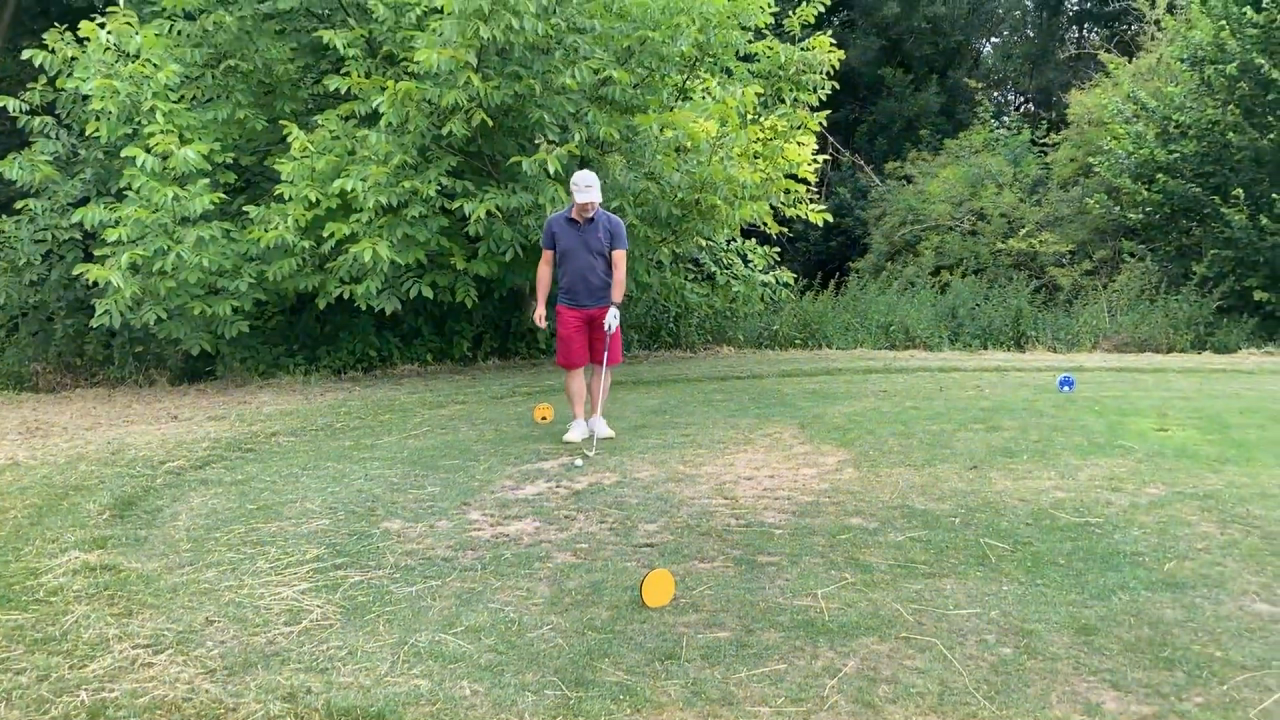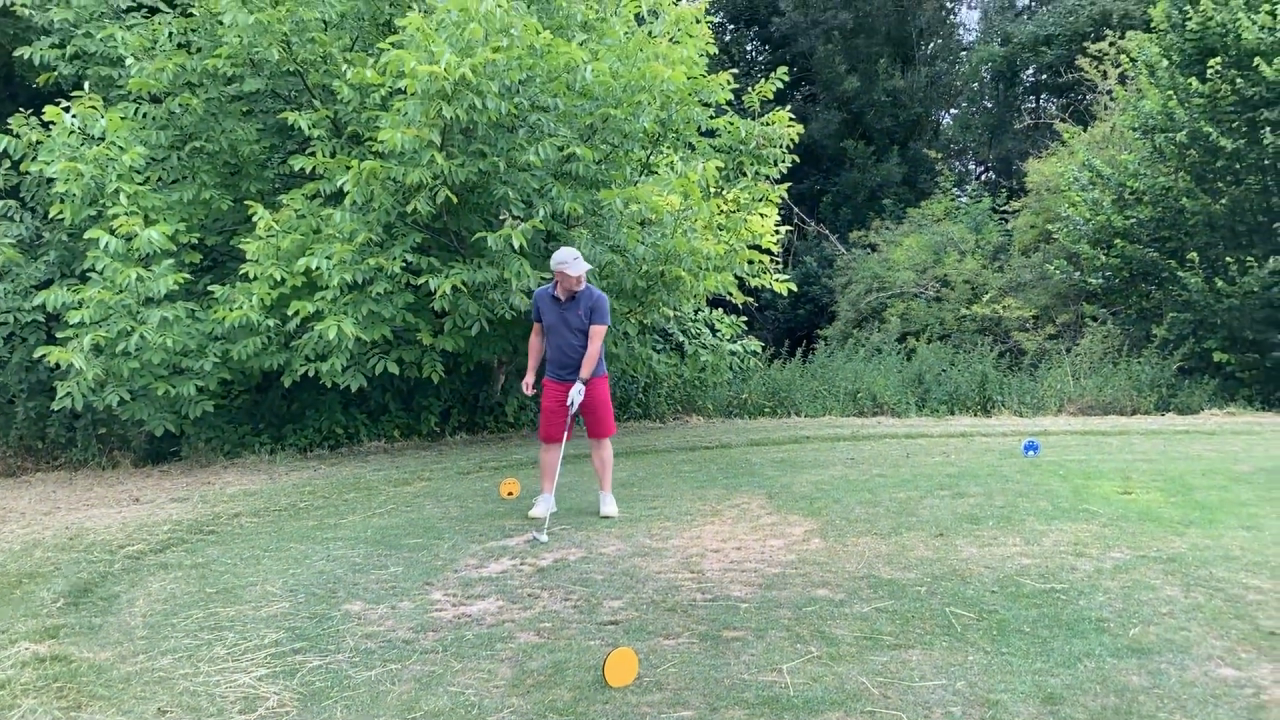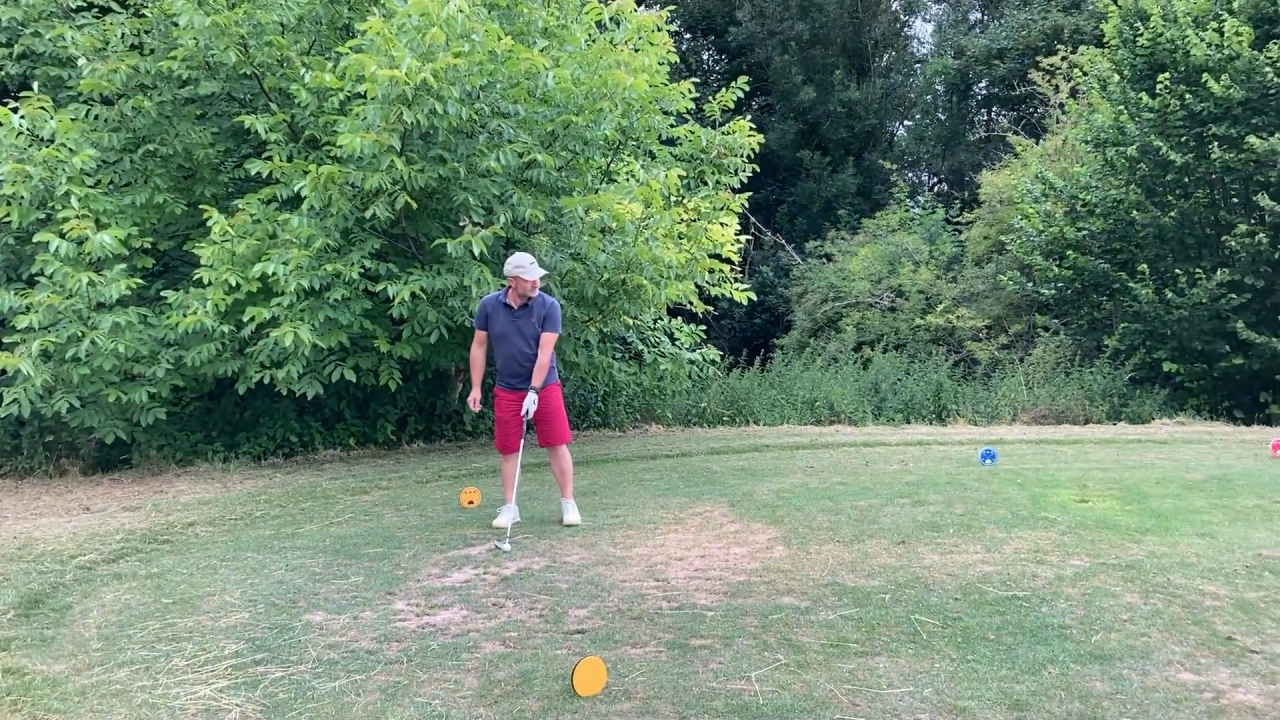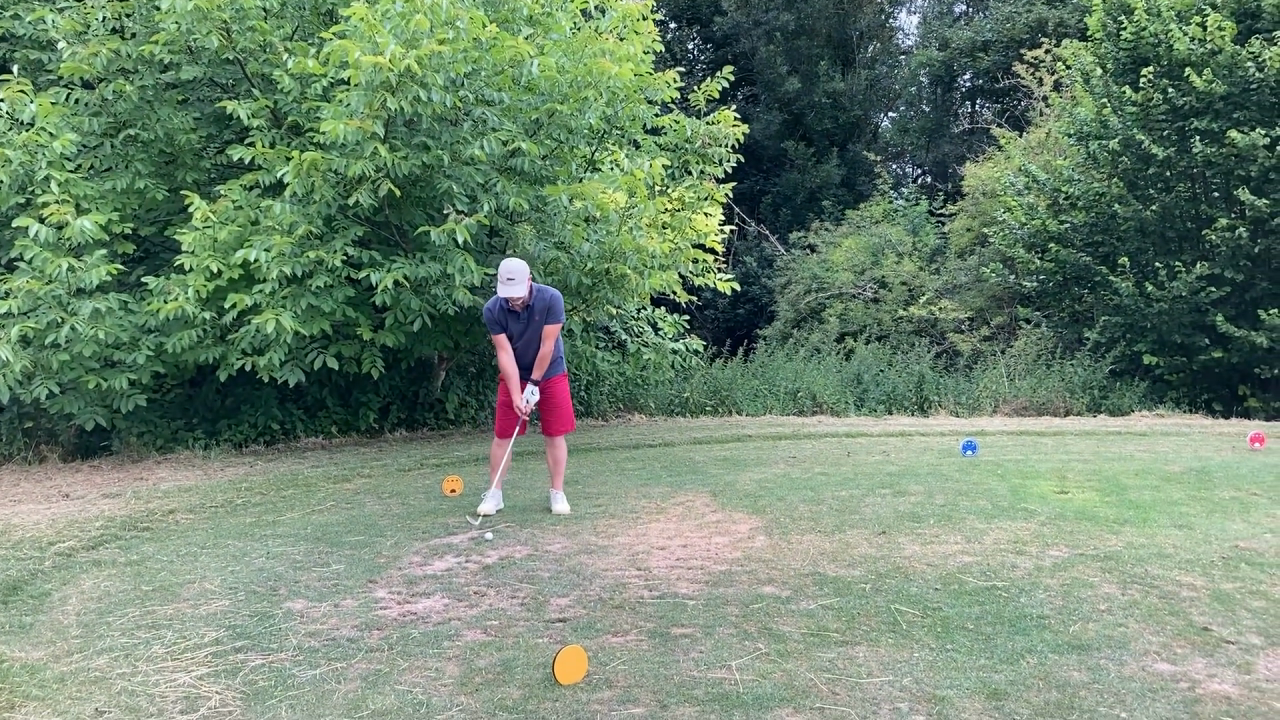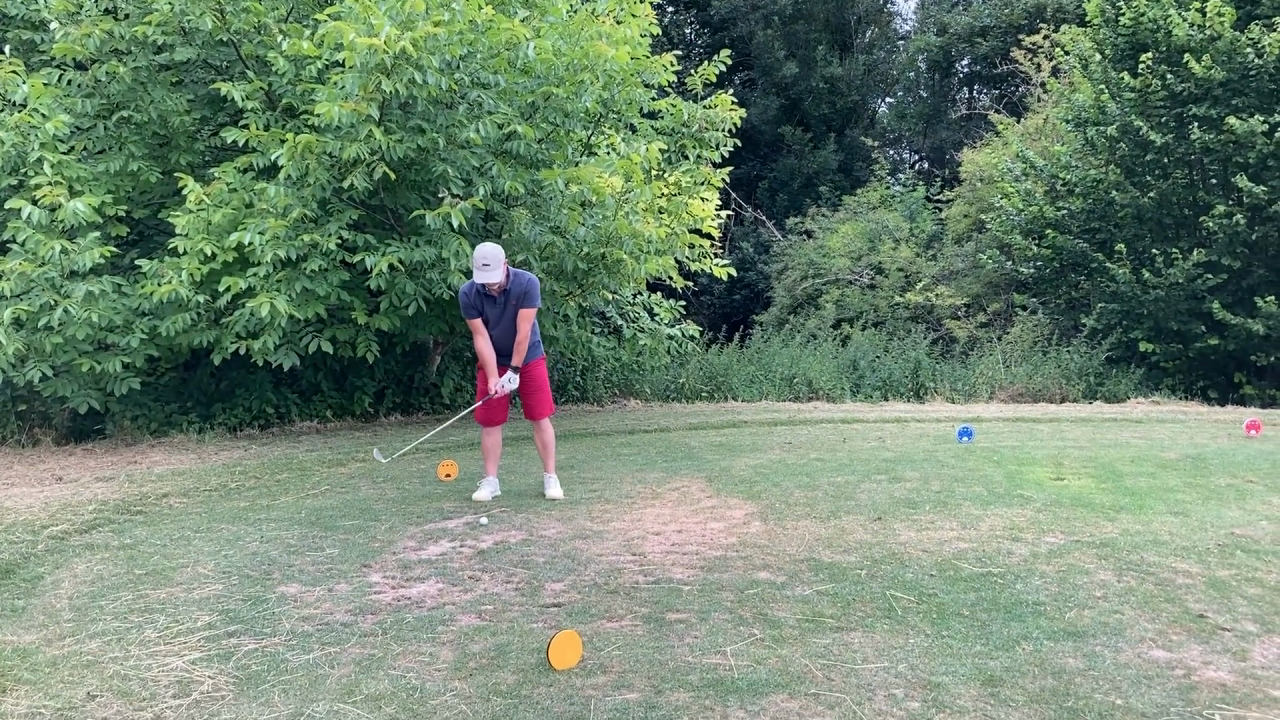
dt=0.7s
person 1, frame 1
left shoulder: (613, 224)
right shoulder: (554, 223)
left elbow: (620, 268)
right elbow: (546, 265)
left wrist: (614, 307)
right wrist: (540, 304)
left hip: (604, 307)
right hip: (569, 308)
left knee: (602, 364)
right knee: (573, 366)
left ankle: (597, 418)
right ankle: (579, 422)
person 1, frame 2
left shoulder: (597, 299)
right shoulder: (540, 297)
left elbow: (595, 344)
right elbow: (537, 336)
left wrist: (581, 382)
right wrist: (530, 372)
left hip: (593, 379)
right hip: (554, 381)
left knee: (600, 438)
right knee: (549, 440)
left ankle: (606, 495)
right ankle: (546, 497)
person 1, frame 3
left shoulder: (549, 306)
right shoulder: (488, 306)
left elbow: (544, 352)
right elbow: (478, 347)
left wrist: (534, 391)
right wrist: (475, 388)
left hip: (544, 386)
right hip: (506, 390)
left knee: (558, 445)
right knee: (508, 450)
left ankle: (568, 503)
right ankle: (509, 507)
person 1, frame 4
left shoulder: (551, 299)
right shoulder: (492, 309)
left elbow: (547, 346)
right elbow: (505, 354)
left wrist: (534, 384)
right wrist: (516, 395)
left hip: (551, 375)
right hip: (513, 377)
left knee: (555, 434)
right knee: (503, 435)
left ankle: (557, 493)
right ankle: (494, 493)
person 1, frame 5
left shoulder: (528, 283)
right shoulder: (468, 293)
left elbow: (524, 331)
right elbow: (481, 338)
left wrist: (513, 371)
right wrist: (494, 377)
left hip: (530, 359)
right hip: (492, 363)
left knee: (540, 418)
right knee: (490, 423)
left ankle: (550, 477)
right ankle: (490, 480)
